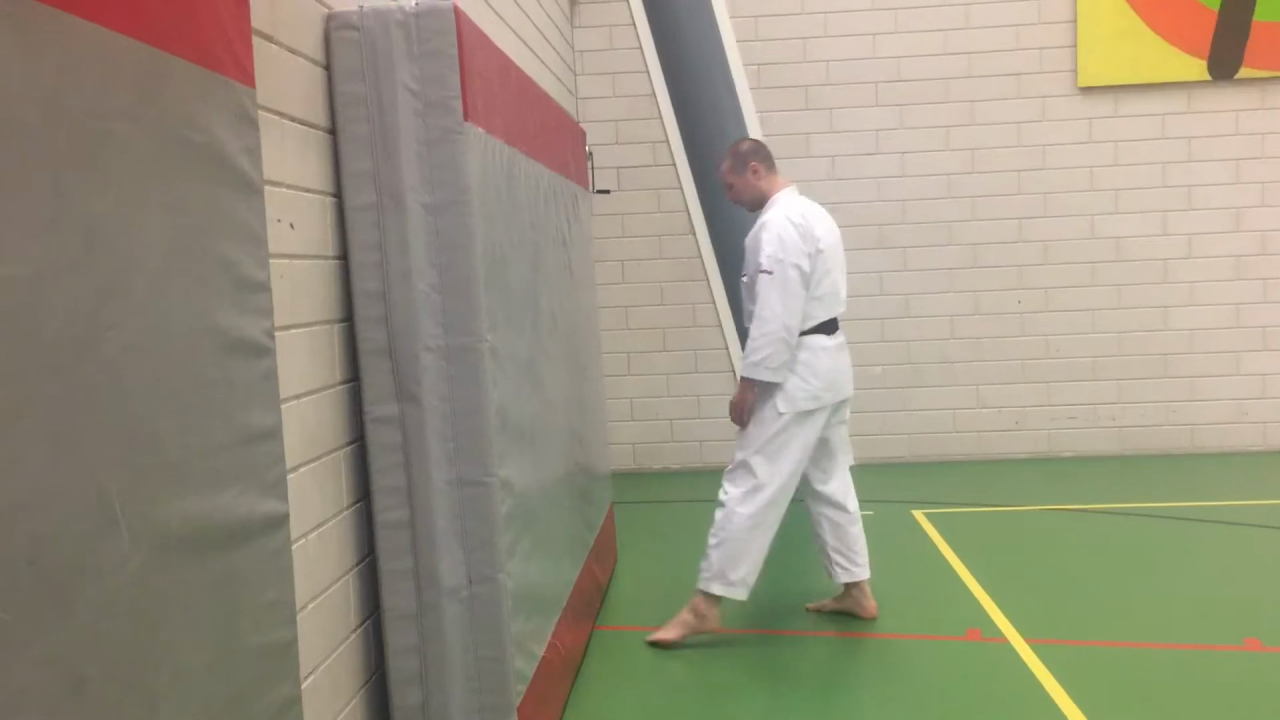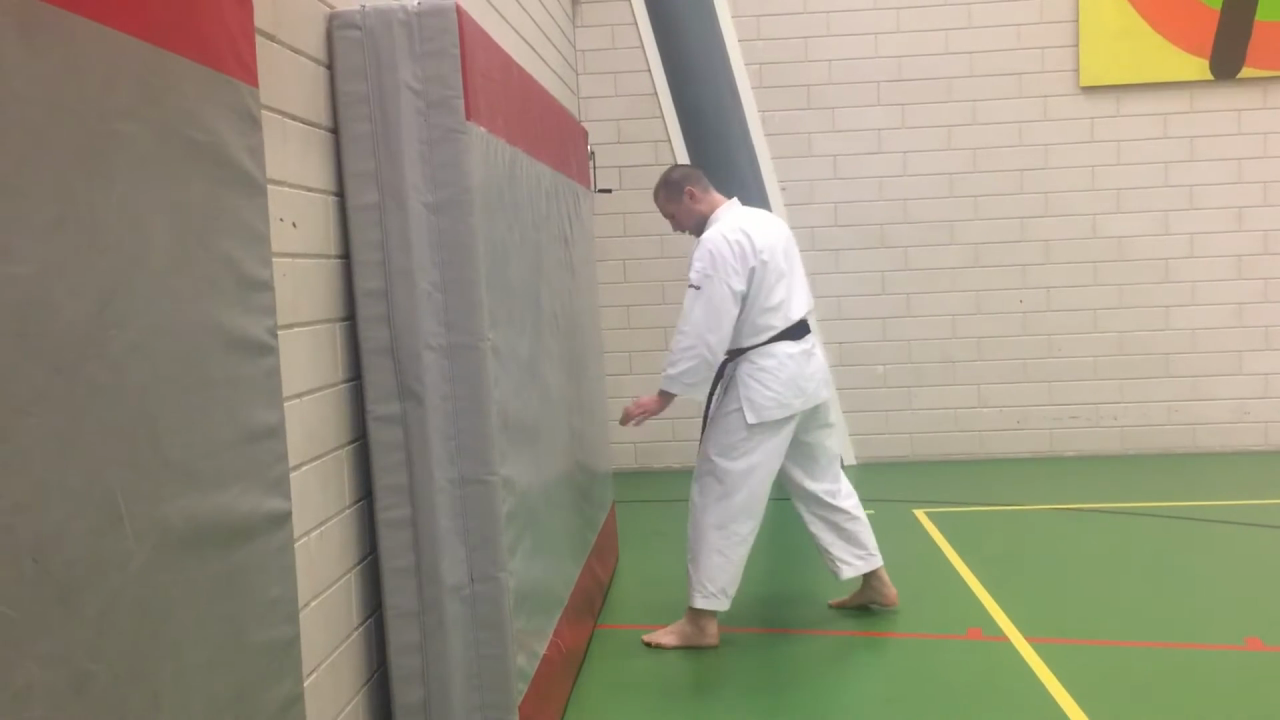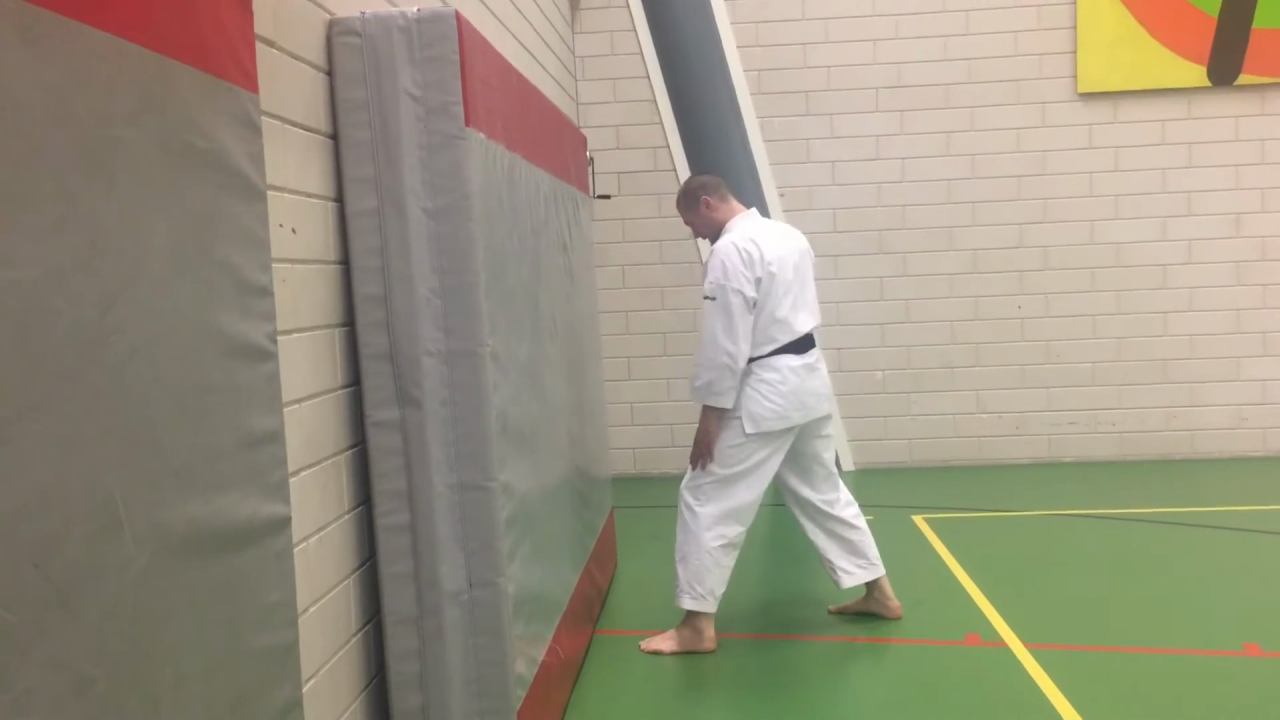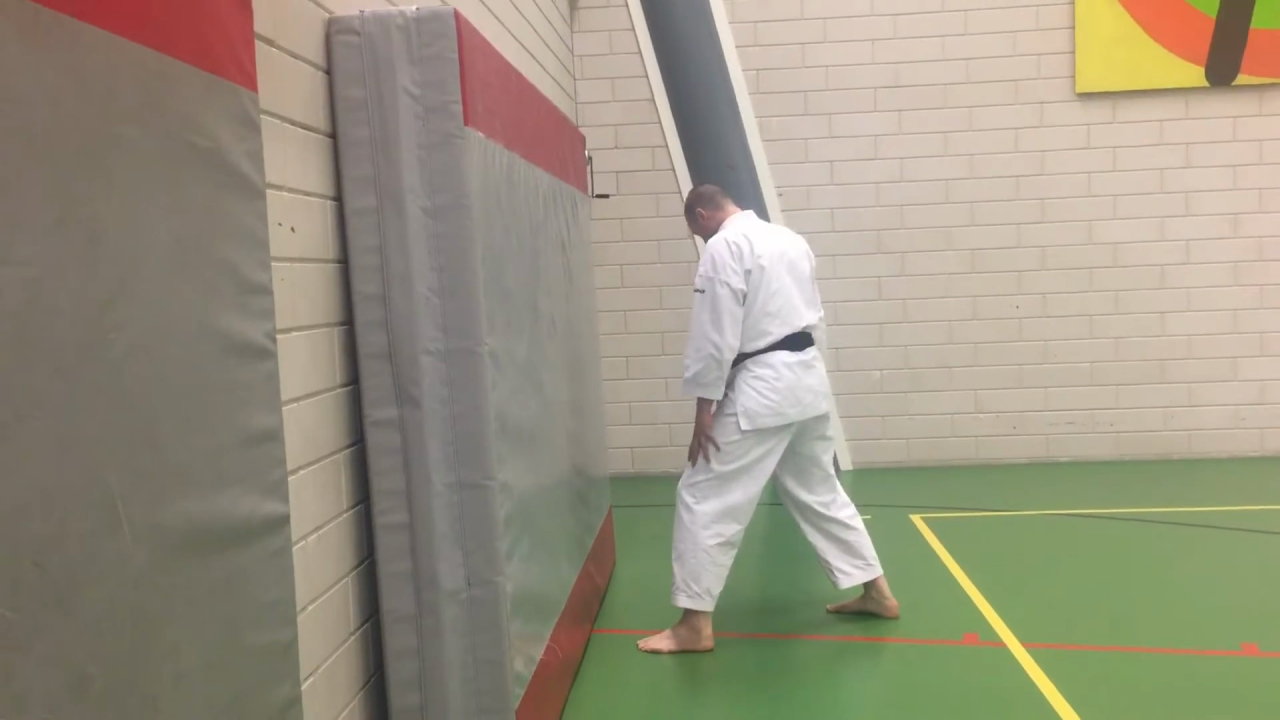
dt=0.4s
person 1, frame 1
left shoulder: (778, 225)
right shoulder: (813, 215)
left elbow: (776, 319)
left wrist: (750, 385)
left hip: (797, 370)
right hip: (826, 362)
left knee: (749, 484)
right knee: (830, 481)
left ankle: (707, 607)
right ankle: (856, 590)
person 1, frame 2
left shoulder: (719, 243)
right shoulder: (767, 223)
left elbow: (702, 332)
left wrist: (664, 396)
left hip: (763, 378)
right hip: (804, 364)
left knee: (722, 494)
right knee: (823, 481)
left ankle: (702, 618)
right ankle: (875, 580)
person 1, frame 3
left shoulder: (731, 251)
right shoulder: (788, 235)
left elbow: (725, 344)
left wrist: (710, 416)
left hip: (767, 389)
right hip: (808, 377)
left knee: (707, 498)
right knee: (823, 491)
left ankle: (698, 624)
right ankle: (879, 592)
person 1, frame 4
left shoulder: (723, 246)
right shoulder: (790, 239)
left elbow: (714, 336)
left wrist: (704, 409)
left hip: (761, 387)
right hip: (808, 377)
left knee: (704, 499)
right knee: (820, 491)
left ankle: (695, 623)
right ankle: (876, 591)
